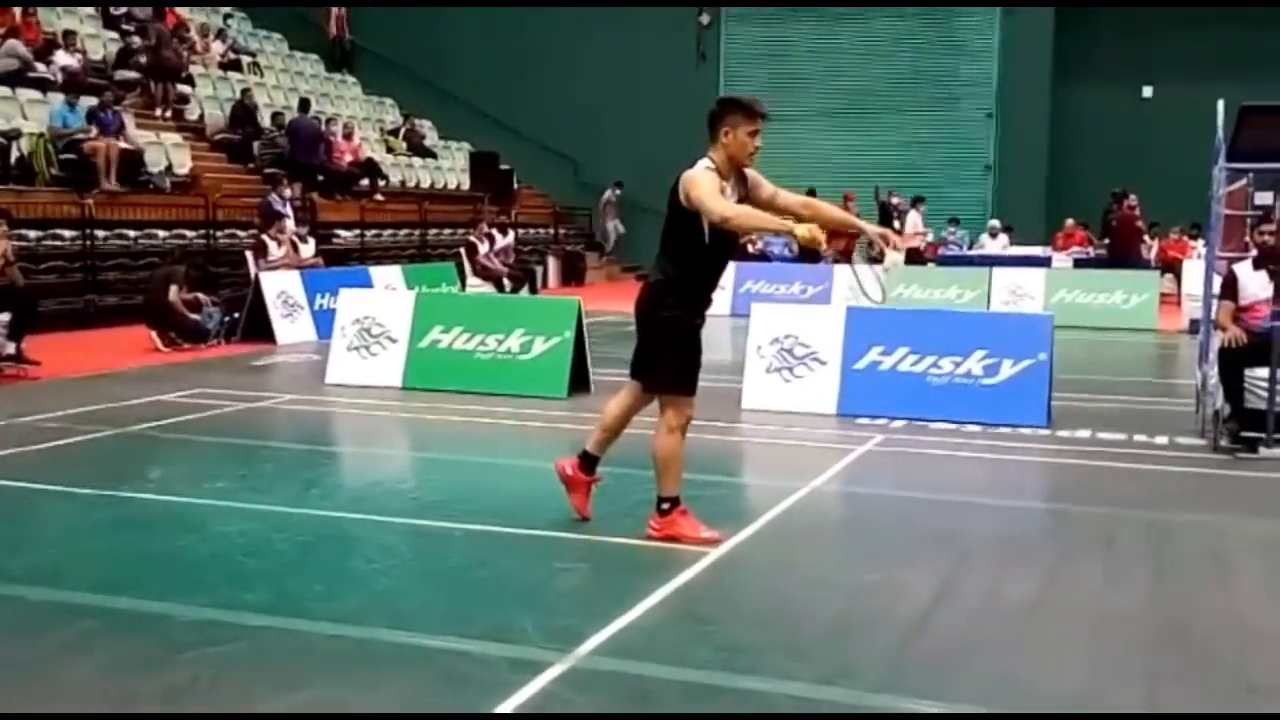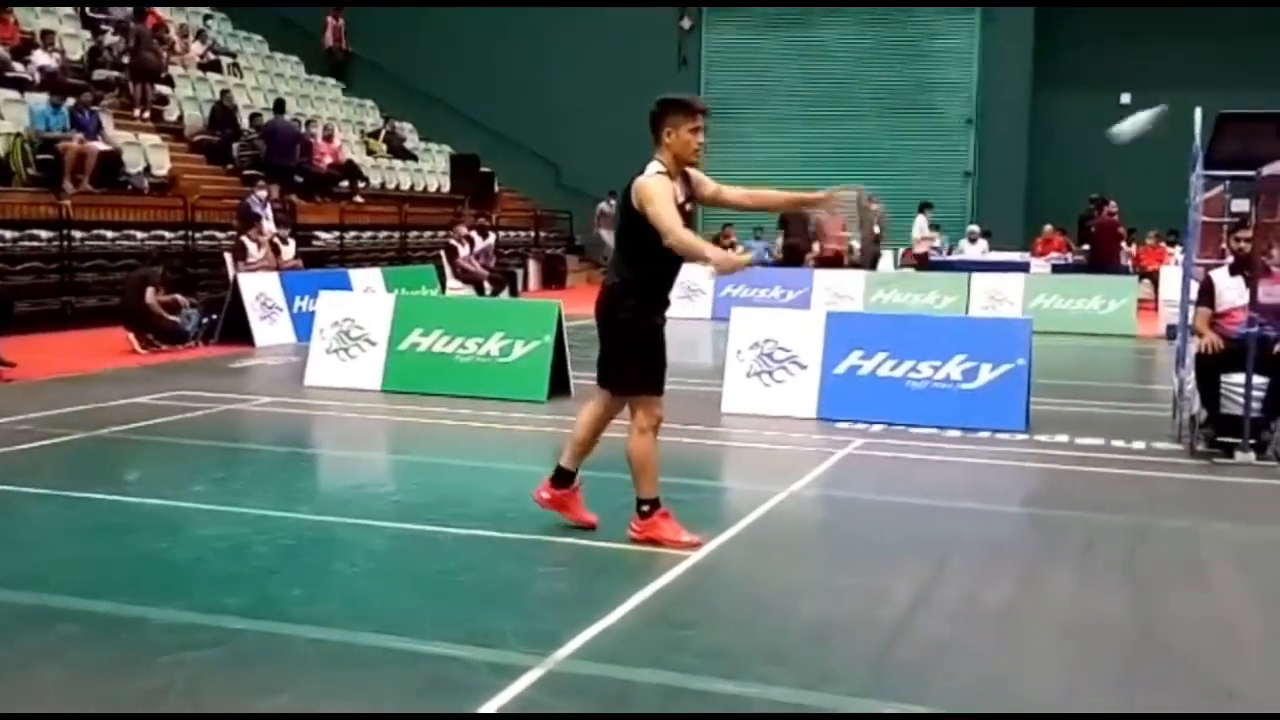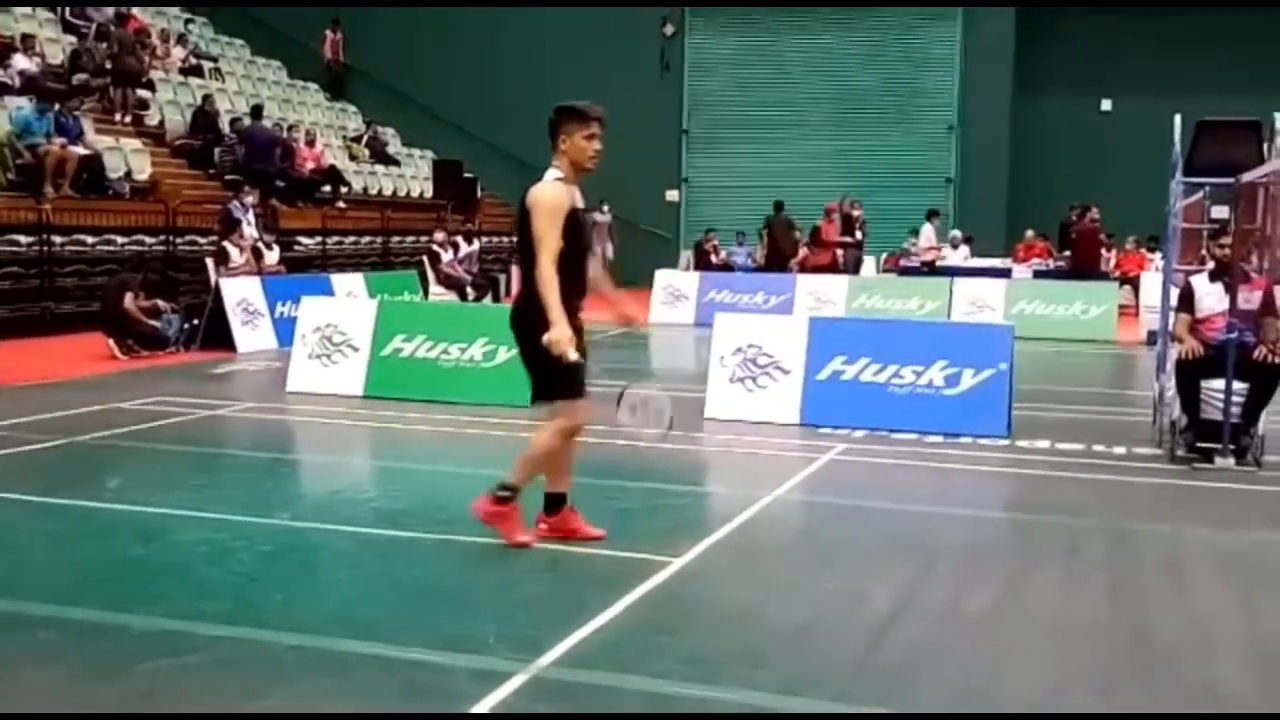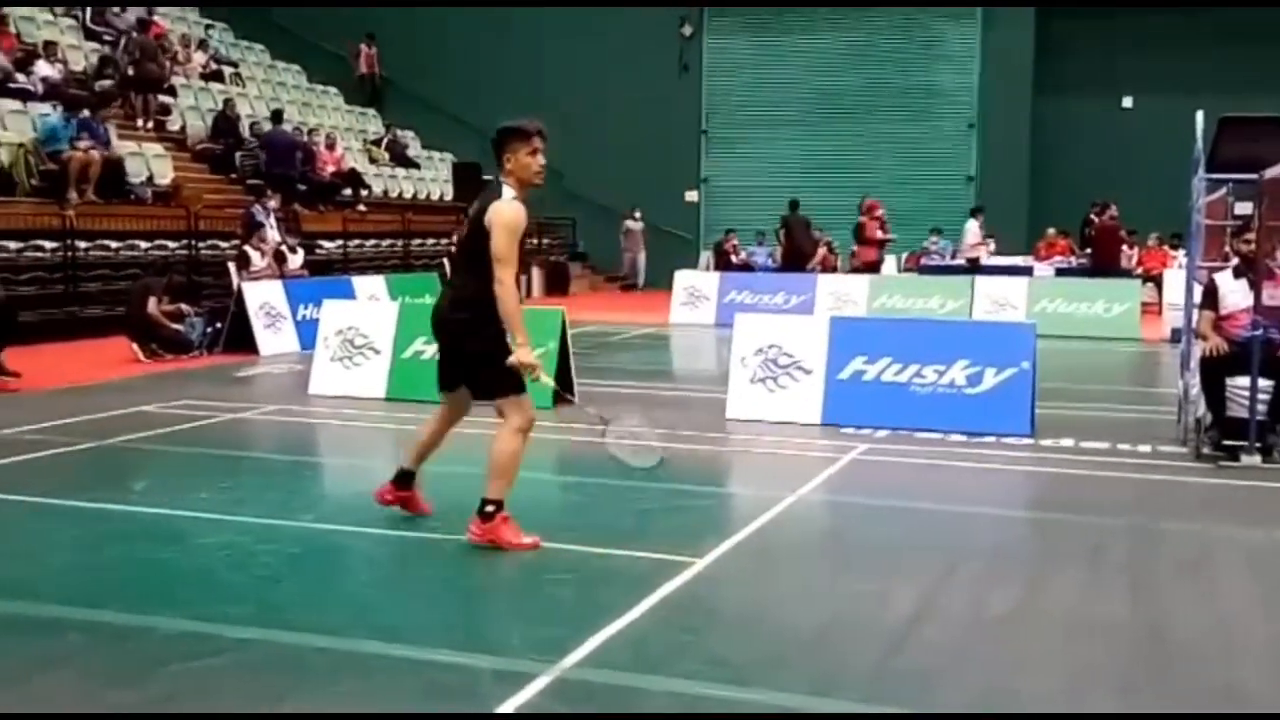
dt=0.4s
person 1, frame 1
left shoulder: (745, 181)
right shoulder: (698, 180)
left elbow: (800, 204)
right elbow: (725, 215)
left wrist: (863, 226)
right wrist: (792, 228)
left hip: (679, 307)
right hip: (669, 307)
left knee: (639, 392)
right knee: (676, 412)
left ankle: (581, 467)
right ankle: (668, 515)
person 1, frame 2
left shoulder: (688, 180)
right shoulder: (652, 183)
left elbow: (743, 197)
right elbow: (673, 234)
left wrist: (807, 199)
right wrist: (714, 256)
left hip: (635, 309)
right hip: (631, 309)
left knee: (609, 401)
right knee: (647, 414)
left ankle: (560, 486)
right ankle: (649, 516)
person 1, frame 3
left shoulder: (570, 193)
right shoulder: (552, 193)
left elbow: (585, 261)
right elbow: (546, 264)
left wrist: (616, 302)
right wrist: (557, 325)
left hip: (560, 319)
right hip: (544, 321)
left knee: (568, 418)
right knee: (566, 420)
left ankle: (556, 514)
right ankle: (501, 500)
person 1, frame 4
left shoulder: (488, 201)
right shoulder: (509, 209)
right elbow: (503, 280)
right wrist: (521, 344)
left hip: (452, 314)
right hip: (473, 321)
left knee: (455, 407)
right knee: (518, 419)
left ankle: (402, 483)
right ankle: (490, 519)
person 2, frame 1
right shoulder: (1238, 272)
right elbow: (1223, 314)
right wrist: (1230, 327)
right hip: (1250, 338)
right knee: (1228, 353)
right ankle: (1237, 413)
person 2, frame 2
right shoulder: (1215, 278)
right elbow: (1200, 319)
right wrist: (1207, 333)
right hip: (1227, 344)
right knee: (1205, 358)
right ankle: (1214, 417)
person 2, frame 3
left shoulder: (1259, 285)
right shoulder: (1195, 284)
right elbow: (1180, 326)
right wrist: (1187, 339)
left hip: (1245, 351)
right hip: (1208, 350)
right knee: (1185, 363)
left ankle: (1246, 426)
right ankle: (1193, 423)
person 2, frame 4
right shoulder: (1219, 281)
right elbow: (1204, 324)
right wrist: (1211, 337)
right hip: (1233, 347)
right knee: (1210, 361)
right ankle: (1218, 420)
